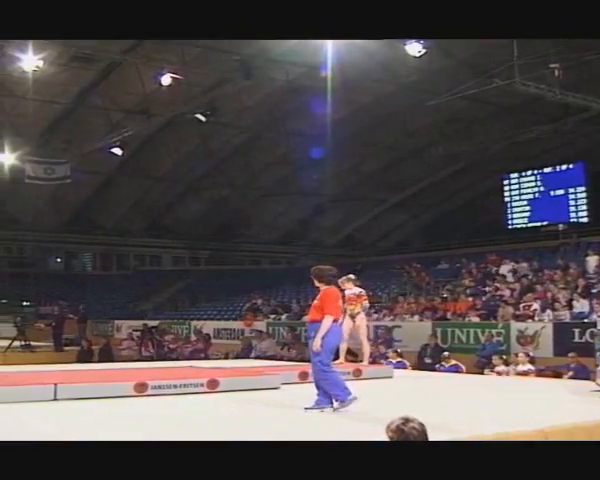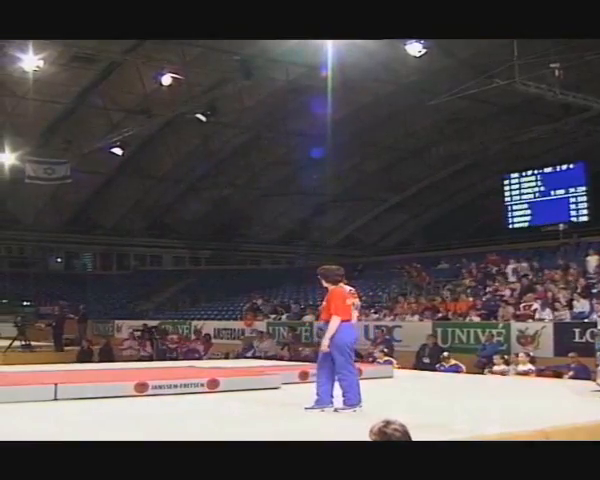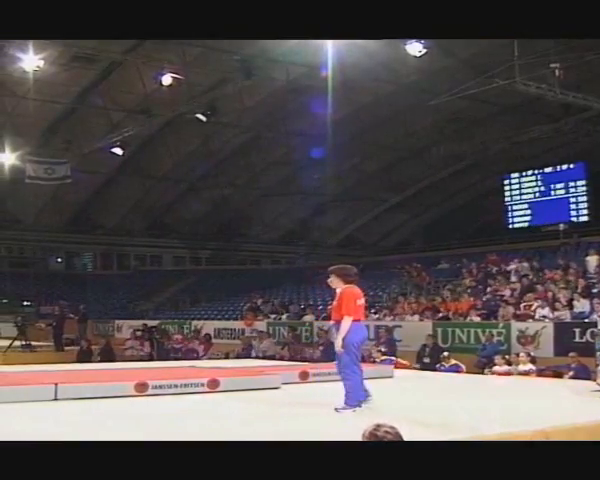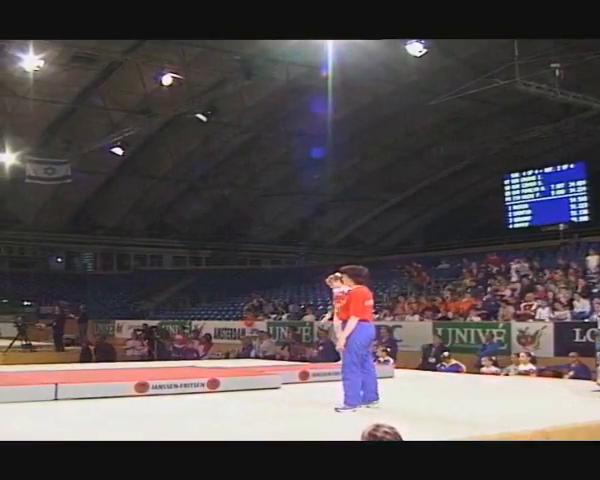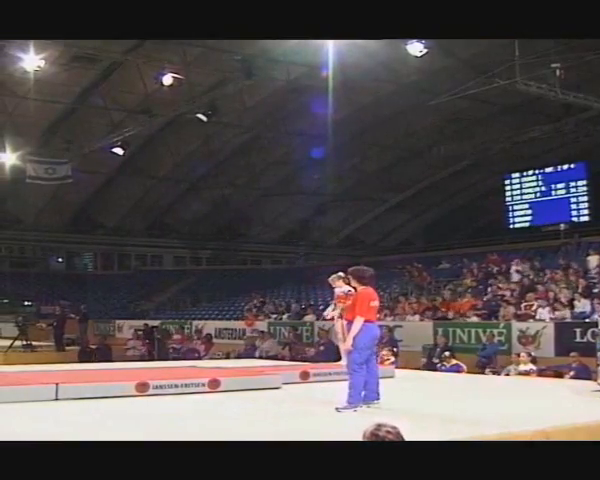
dt=0.5s
person 1, frame 1
left shoulder: (330, 293)
right shoulder: (325, 292)
left elbow: (329, 317)
left wrist: (318, 337)
left hip: (325, 333)
right hip: (319, 332)
left knee: (322, 368)
right knee: (318, 369)
left ankle: (345, 396)
right ankle: (324, 401)
person 1, frame 2
left shoulder: (336, 293)
right shoulder: (340, 291)
left elbow: (336, 318)
left wrist: (326, 338)
left hip: (340, 332)
right hip: (338, 332)
left knee: (344, 368)
right knee: (324, 367)
left ankle: (352, 402)
right ankle: (324, 401)
person 1, frame 3
left shoulder: (348, 292)
right shoulder: (353, 291)
left elbow: (348, 318)
left wrist: (339, 338)
left hip: (350, 332)
right hip: (353, 331)
left knee: (349, 367)
right knee: (347, 366)
left ankle: (352, 402)
right ankle: (362, 395)
person 1, frame 4
left shoulder: (356, 293)
right shoulder: (364, 291)
left elbow: (354, 318)
left wrist: (342, 337)
left hip: (357, 331)
right hip: (366, 329)
left knee: (351, 367)
right knee: (366, 365)
left ankle: (352, 402)
right ankle: (371, 398)
person 1, frame 5
left shoulder: (362, 294)
right shoulder: (371, 292)
left elbow: (360, 318)
left wrist: (350, 337)
left hip: (362, 331)
right hip: (371, 330)
left knee: (356, 366)
right knee: (369, 365)
left ankle: (354, 401)
right ankle: (371, 397)
